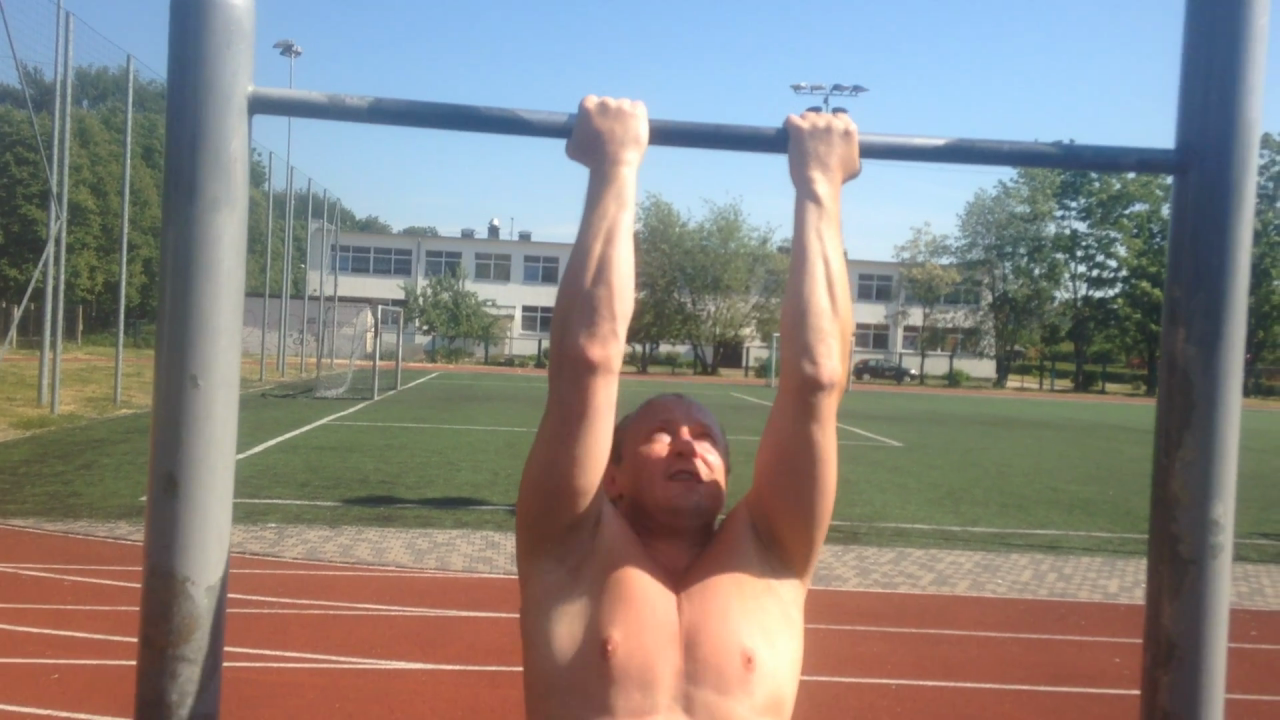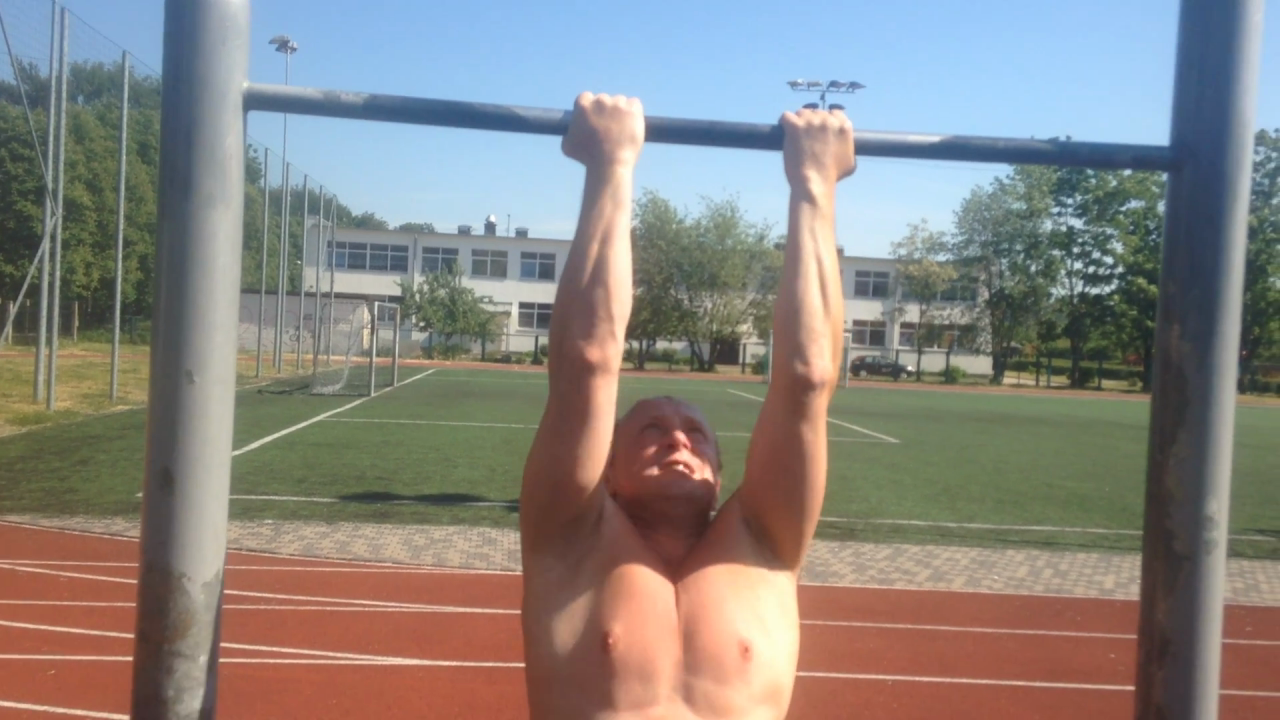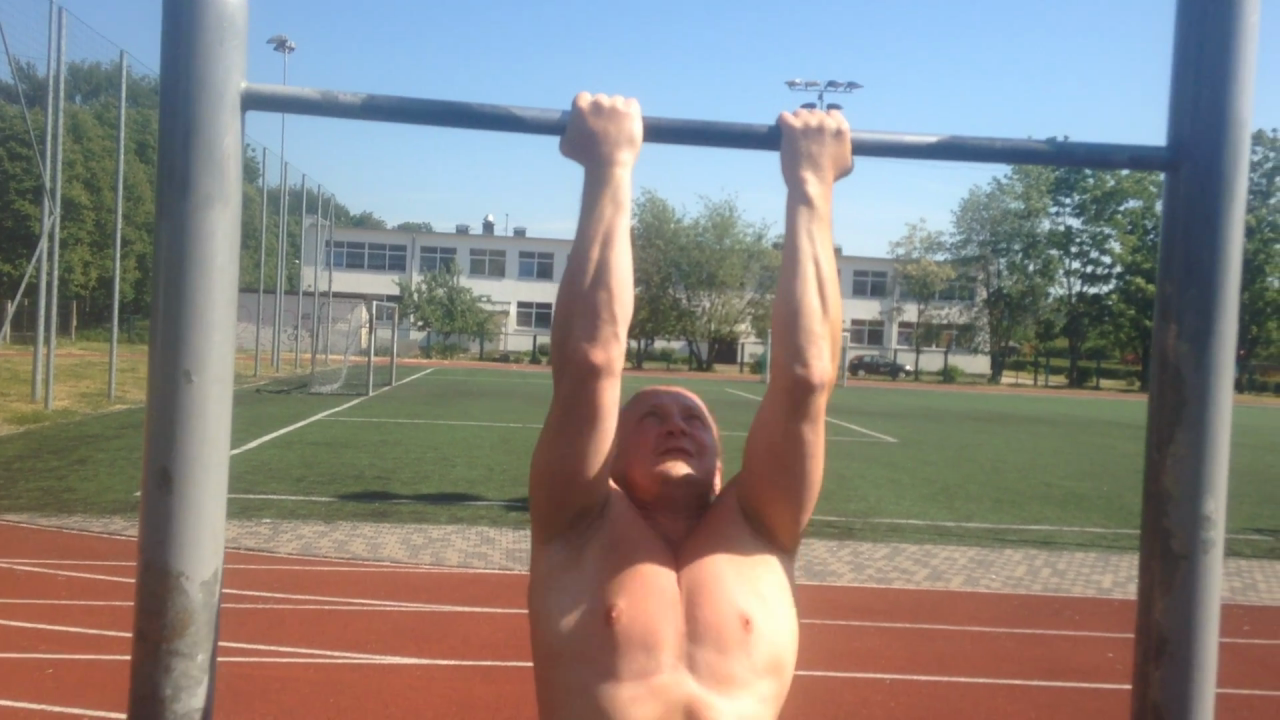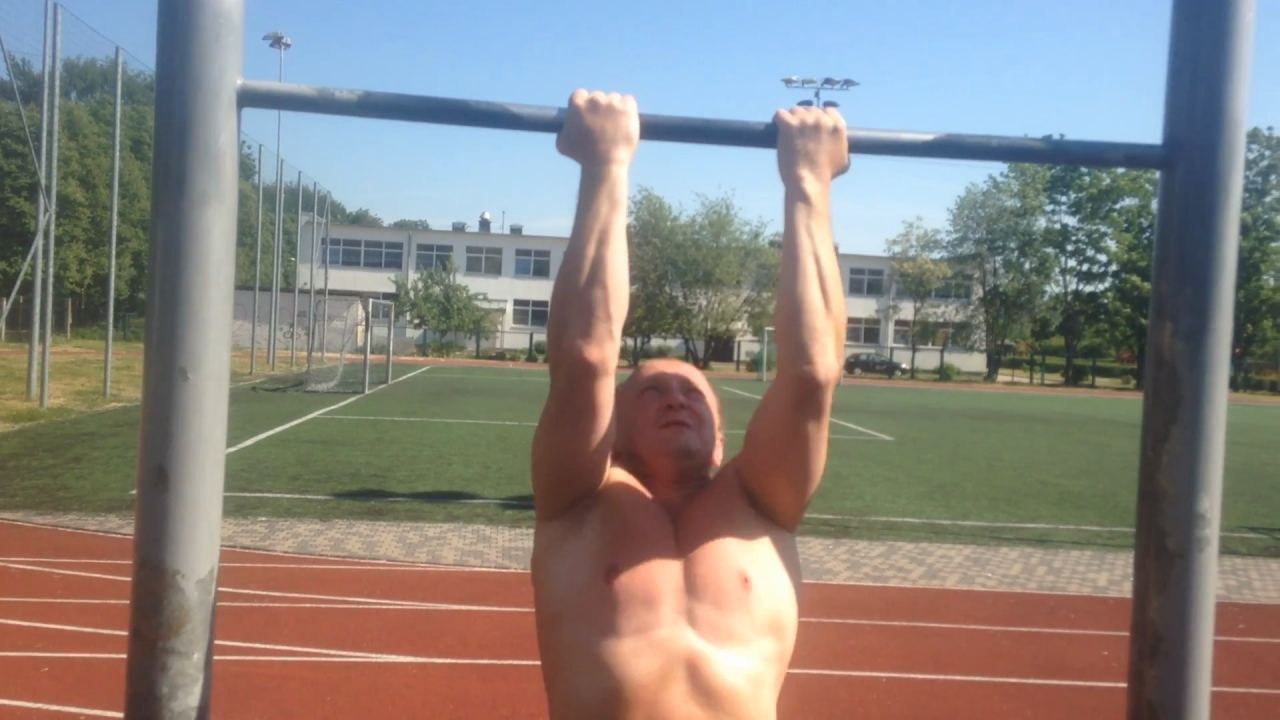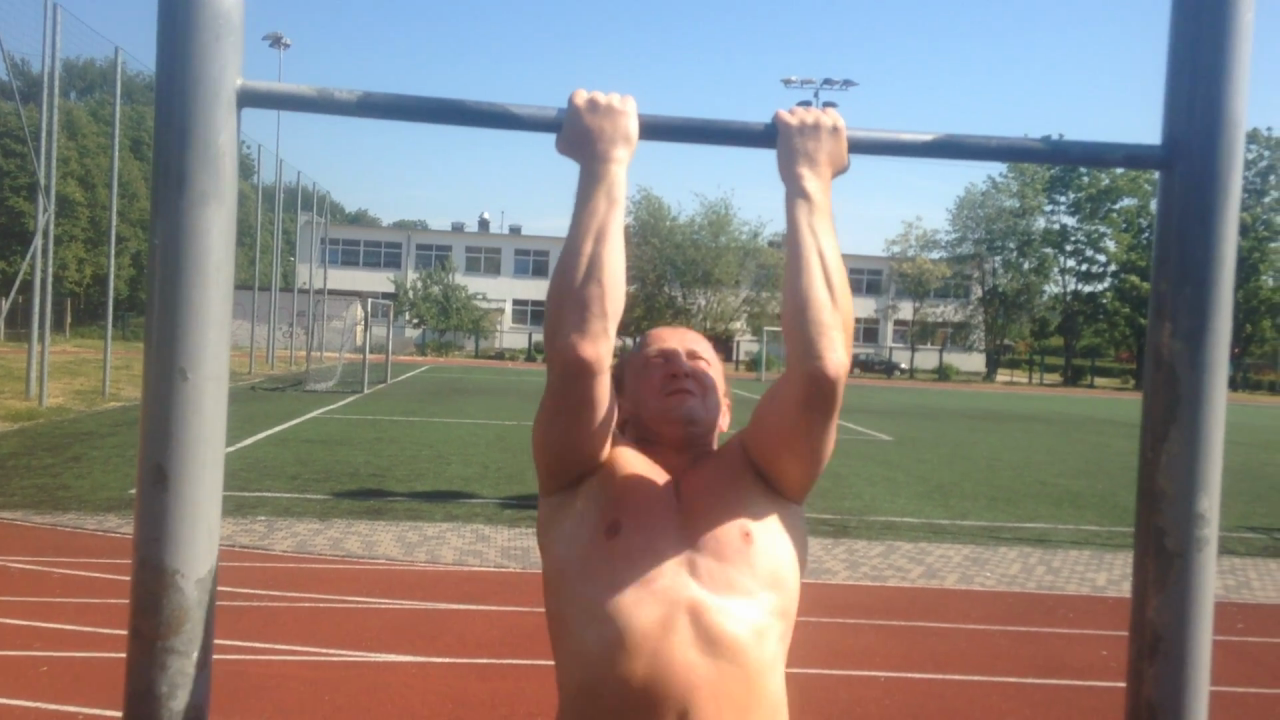
dt=0.1s
person 1, frame 1
left shoulder: (765, 565)
right shoulder: (573, 560)
left elbow: (815, 379)
right elbow: (588, 364)
left wrist: (820, 184)
right wrist: (616, 167)
person 1, frame 2
left shoulder: (757, 555)
right shoulder: (576, 548)
left elbow: (807, 373)
right elbow: (586, 363)
left wrist: (812, 183)
right wrist: (612, 165)
person 1, frame 3
left shoulder: (753, 545)
right shoulder: (582, 539)
left elbow: (806, 376)
right elbow: (589, 365)
left wrist: (809, 184)
right wrist: (611, 167)
person 1, frame 4
left shoulder: (756, 510)
right shoulder: (582, 506)
left elbow: (814, 369)
right elbow: (585, 355)
left wrist: (808, 183)
right wrist: (607, 166)
person 1, frame 5
left shoulder: (759, 486)
right shoulder: (587, 484)
left elbow: (823, 365)
right elbow: (581, 352)
left wrist: (808, 181)
right wrist: (605, 165)
